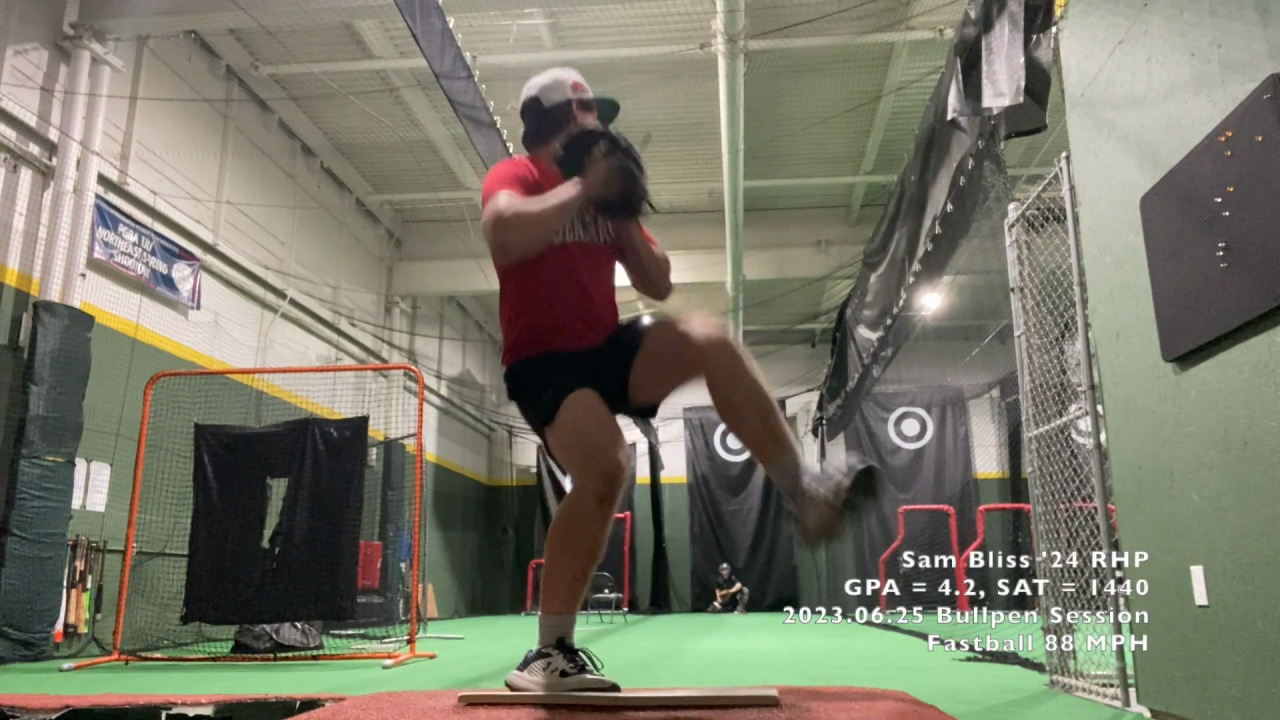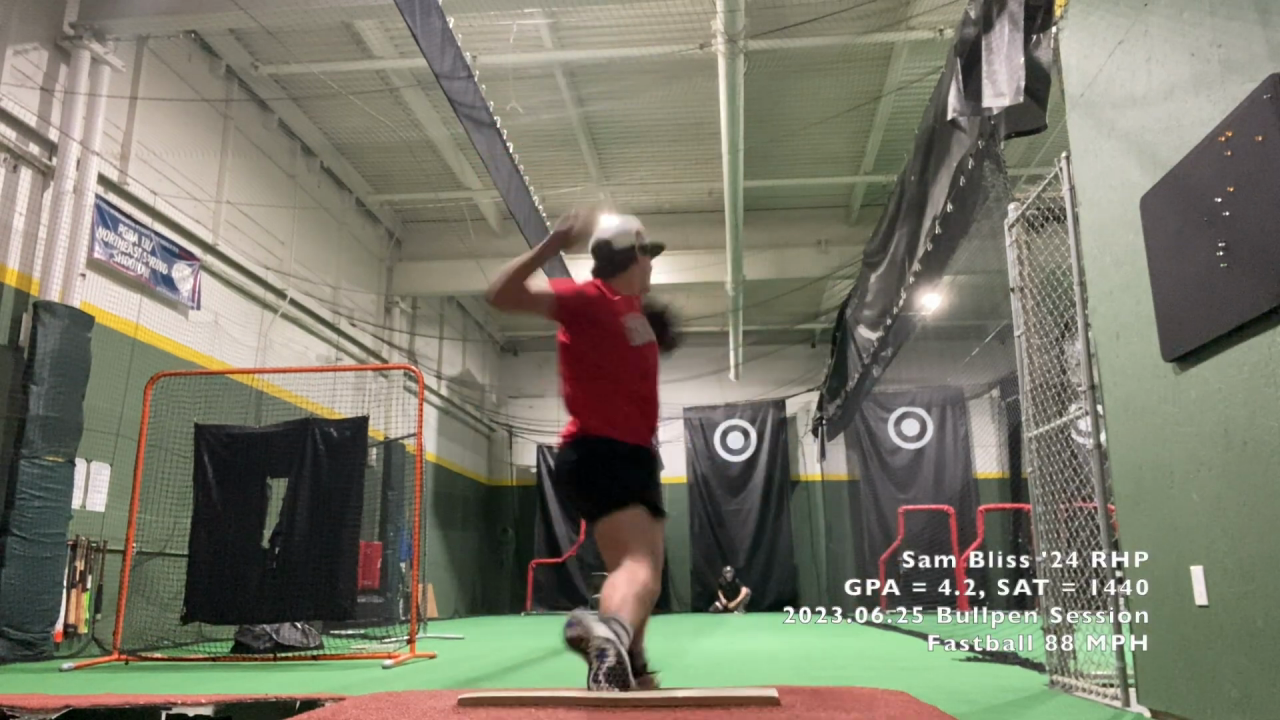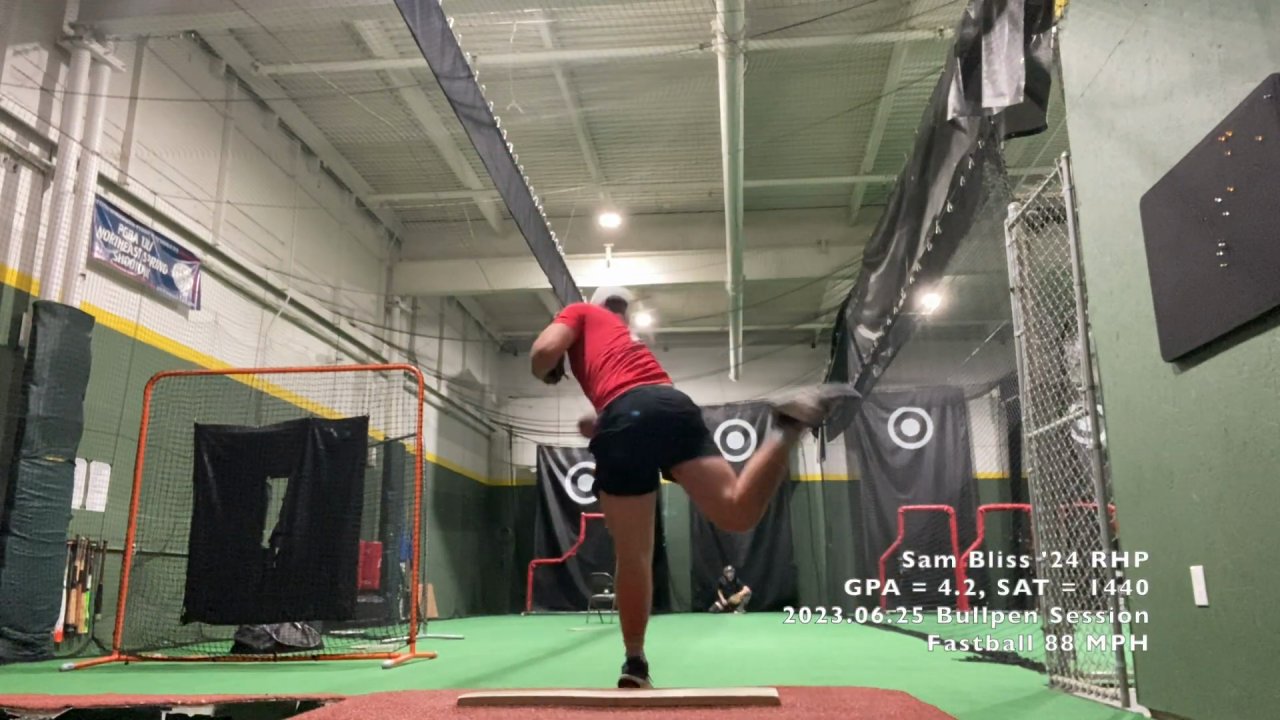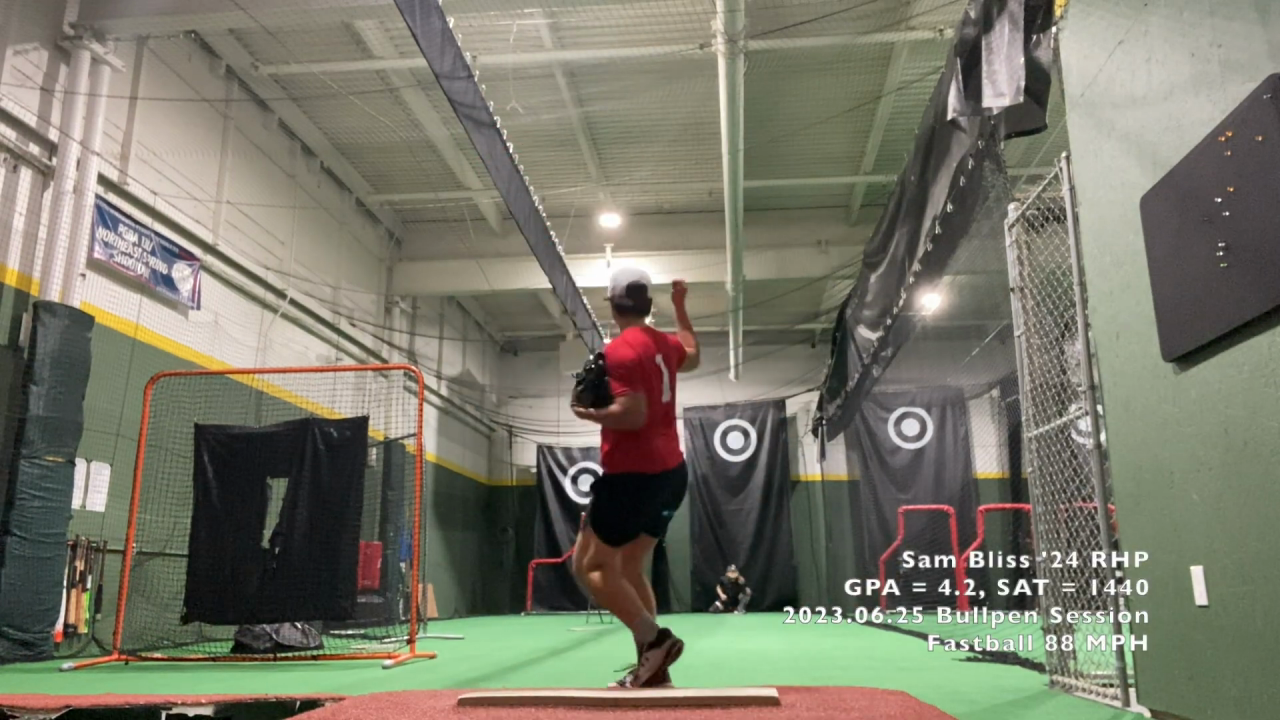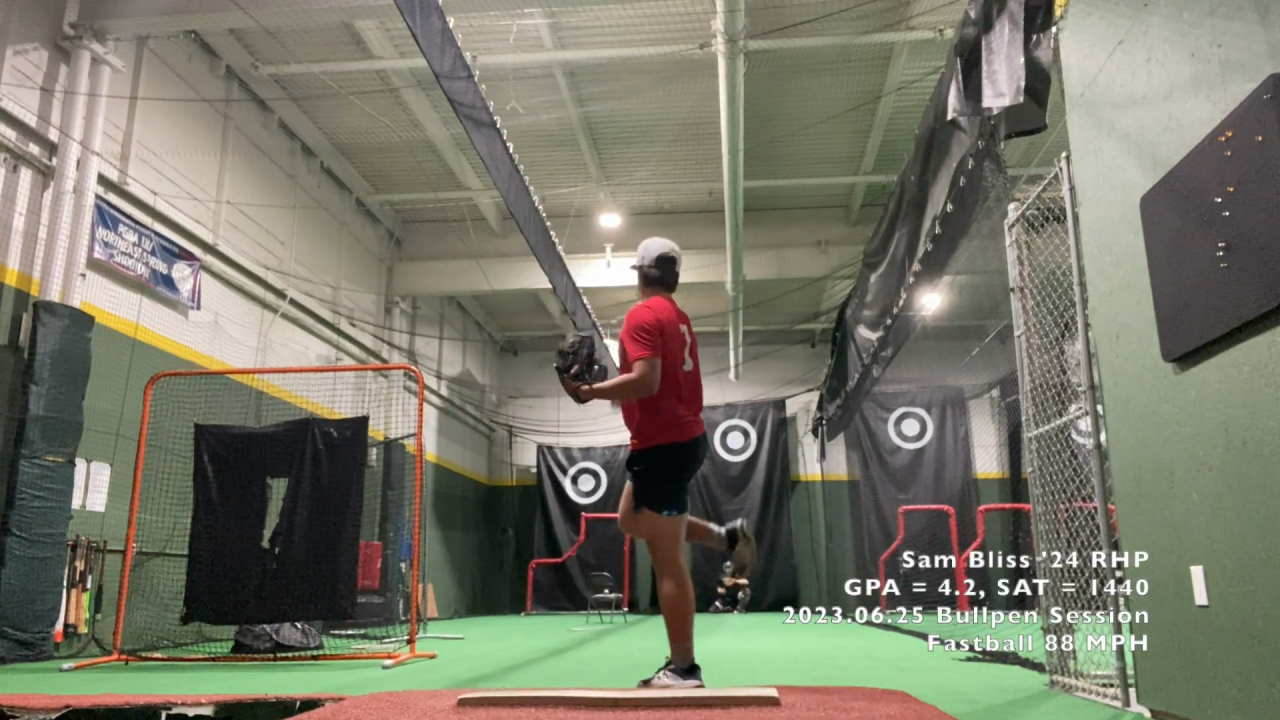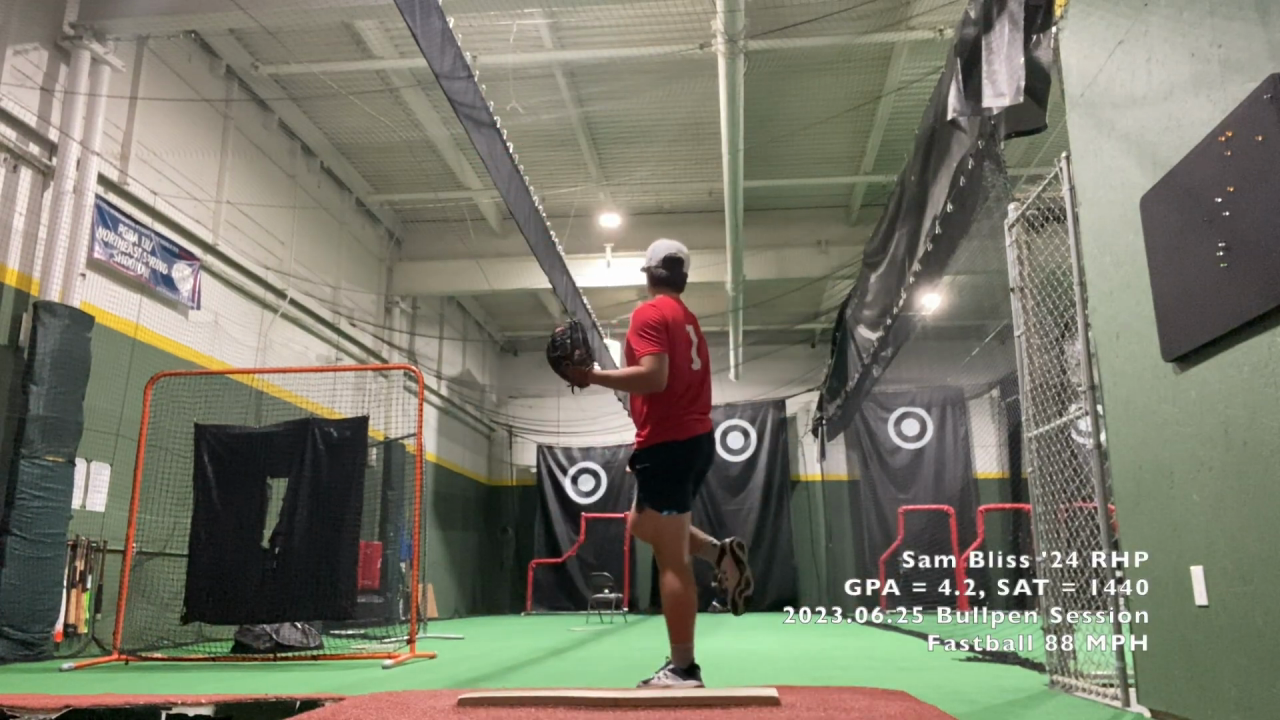
dt=0.4s
person 1, frame 1
left shoulder: (611, 188)
right shoulder: (511, 177)
left elbow: (658, 285)
right elbow: (506, 237)
left wrist: (626, 217)
right wrist: (582, 188)
left hip: (610, 349)
right hip: (544, 366)
left knee: (710, 343)
right knee: (603, 469)
left ankle: (802, 490)
right ankle: (548, 652)
person 1, frame 2
left shoulder: (622, 308)
right shoulder: (591, 299)
right elbow: (501, 297)
right wrist: (546, 248)
left hip: (604, 456)
right hip: (606, 455)
left knee: (638, 552)
right knee: (641, 566)
left ankle: (631, 658)
right ankle: (610, 633)
person 1, frame 3
left shoulder: (578, 312)
right shoulder: (626, 334)
left elbow: (544, 350)
left wrist: (545, 372)
right wrist: (603, 430)
left hip: (626, 416)
right hip: (668, 404)
left knee: (632, 556)
right knee: (737, 511)
left ankle: (635, 666)
right ankle: (789, 422)
person 1, frame 4
left shoulder: (621, 350)
right shoulder: (665, 344)
left elbow: (631, 414)
right elbow: (691, 356)
left wrist: (588, 413)
right wrist: (680, 308)
left hip: (632, 477)
right hip: (671, 474)
left knee: (589, 566)
right knee: (629, 570)
left ankle: (654, 638)
right ankle: (649, 663)
person 1, frame 5
left shoulder: (642, 314)
right shoulder: (681, 319)
left elbow: (645, 381)
left wrist: (591, 391)
left hip: (662, 445)
right hip: (686, 438)
left knee: (667, 560)
right knee: (632, 518)
left ankle: (683, 668)
right ankle: (726, 536)
person 1, frame 6
left shoulder: (649, 313)
right shoulder: (689, 320)
left elbow: (653, 377)
left wrist: (593, 375)
left hip: (668, 444)
right hip: (695, 439)
left knee: (670, 559)
right knee: (643, 524)
left ankle: (682, 668)
right ankle: (721, 552)
